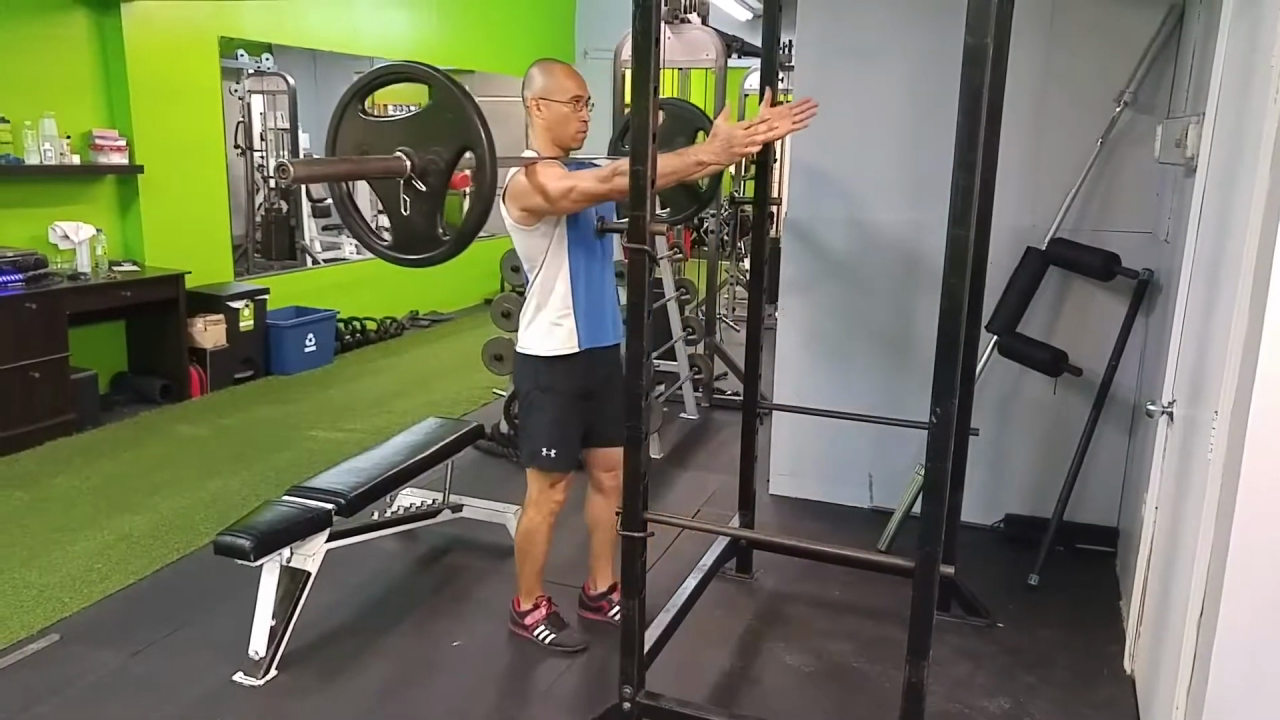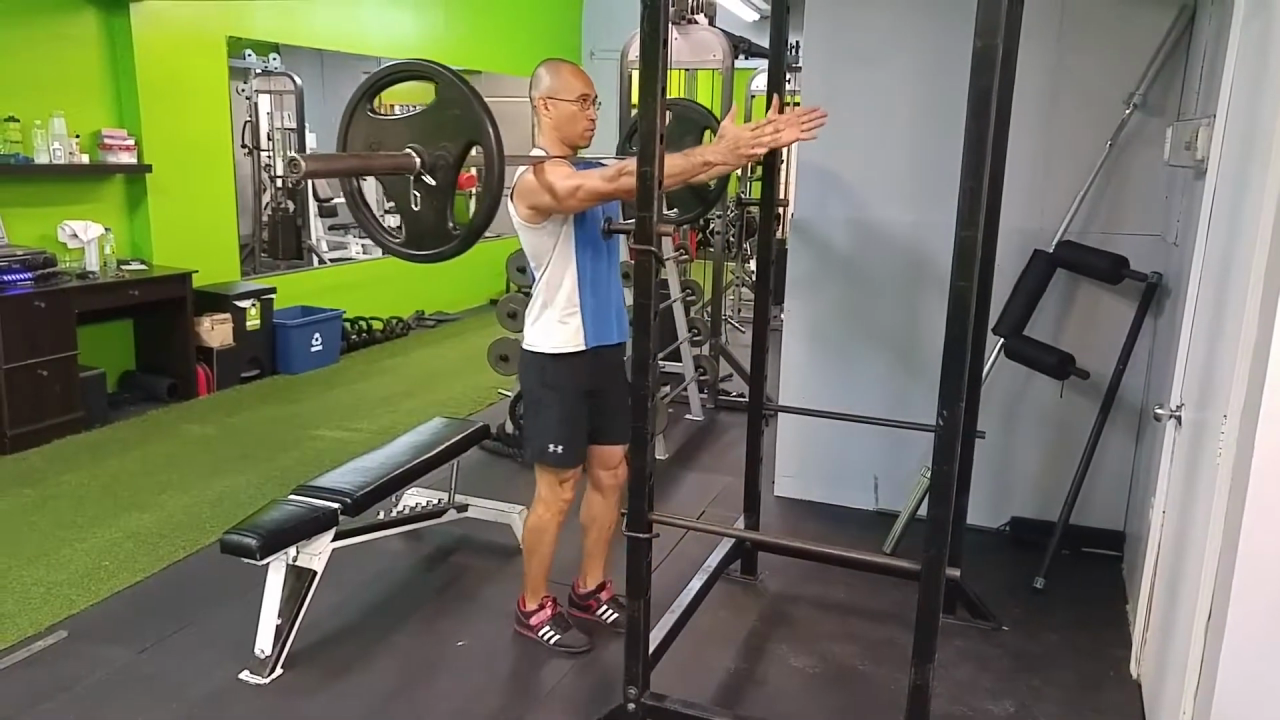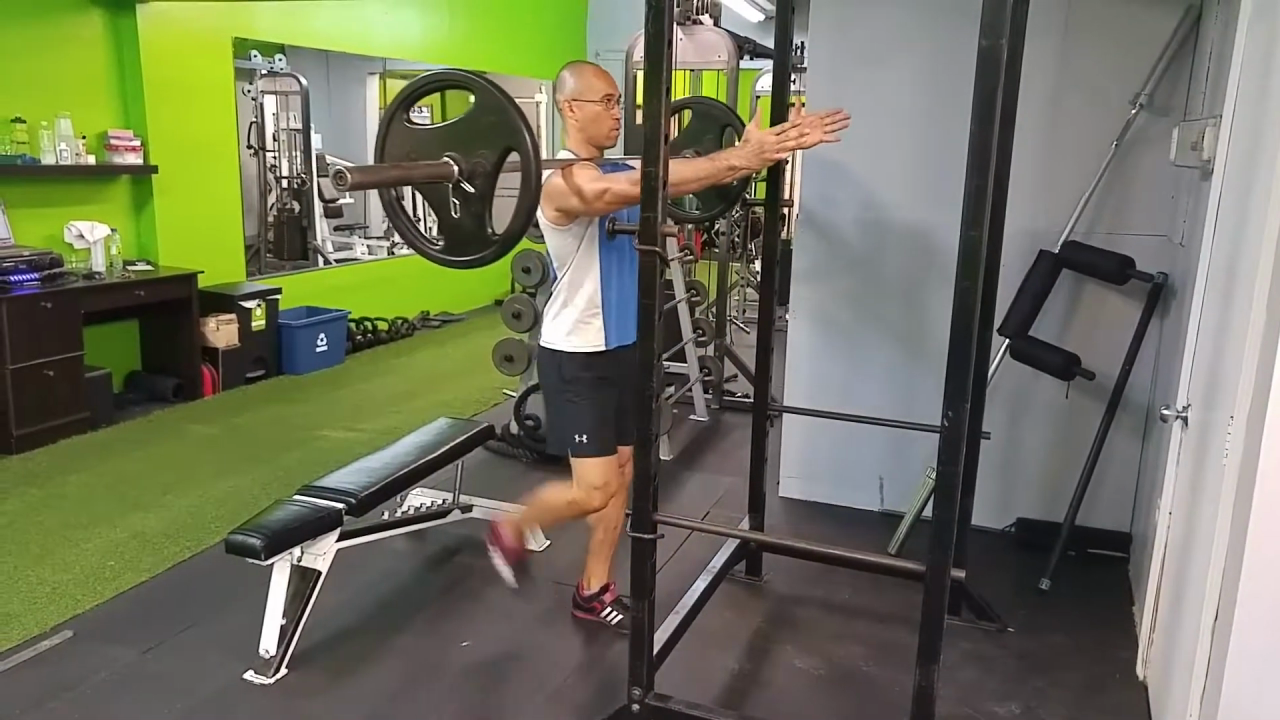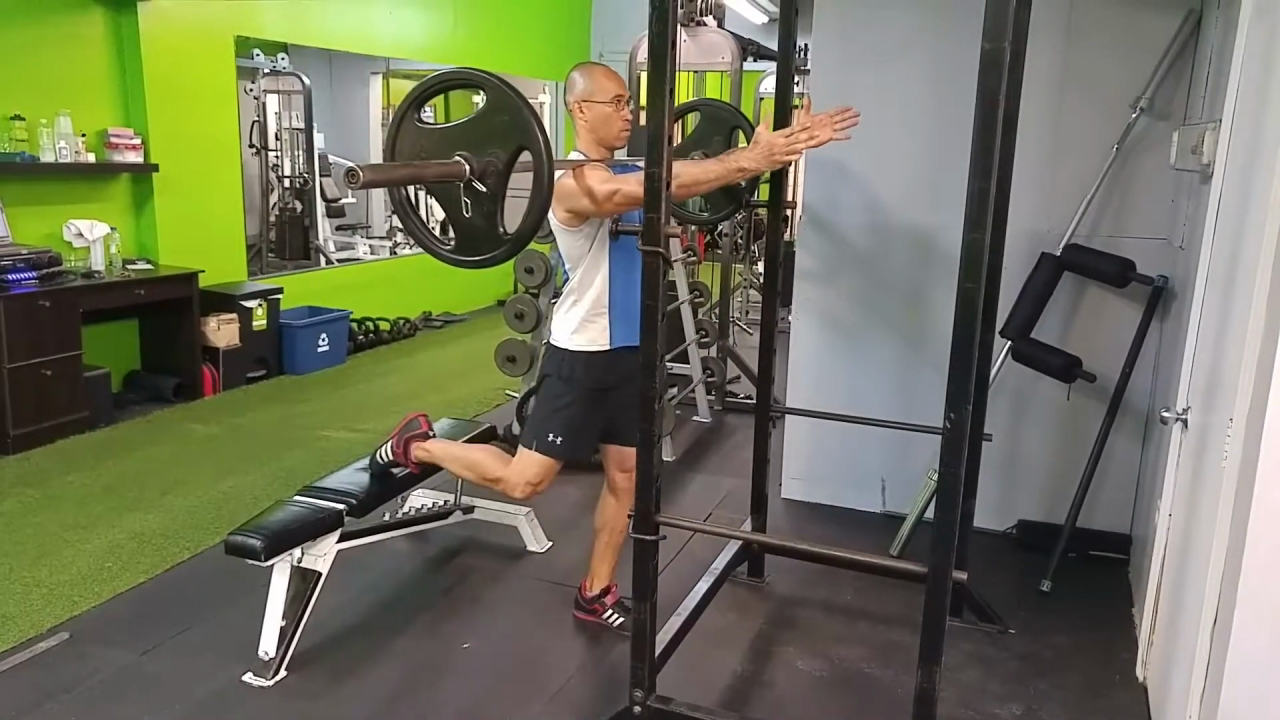
dt=0.5s
person 1, frame 1
left shoulder: (586, 174)
right shoulder: (529, 182)
left elbow: (650, 177)
right elbow: (613, 183)
left wrist: (749, 140)
right wrist: (707, 152)
left hip: (600, 349)
right hip: (550, 359)
left knee: (610, 476)
right knee: (548, 492)
left ankle: (600, 591)
right ankle: (528, 607)
person 1, frame 2
left shoulder: (592, 174)
right shoulder: (537, 181)
right elbow: (618, 182)
left wrist: (755, 144)
right wrist: (712, 153)
left hip: (604, 348)
right hip: (556, 357)
left knee: (610, 474)
right knee: (557, 491)
left ankle: (590, 589)
right ankle: (534, 606)
person 1, frame 3
left shoulder: (619, 172)
right shoulder: (562, 183)
left elbow: (677, 177)
right elbow: (646, 188)
left wrist: (769, 145)
right wrist: (739, 158)
left hip: (620, 347)
right hip: (575, 354)
left knee: (621, 475)
right knee: (595, 487)
left ankle: (594, 591)
right ankle: (511, 531)
person 1, frame 4
left shoulder: (627, 173)
right shoulder: (577, 183)
left wrist: (788, 142)
right wrist: (748, 161)
left hip: (628, 351)
right hip: (581, 355)
left knee: (625, 477)
right knee: (523, 480)
left ankle: (596, 593)
right ankle: (417, 445)
